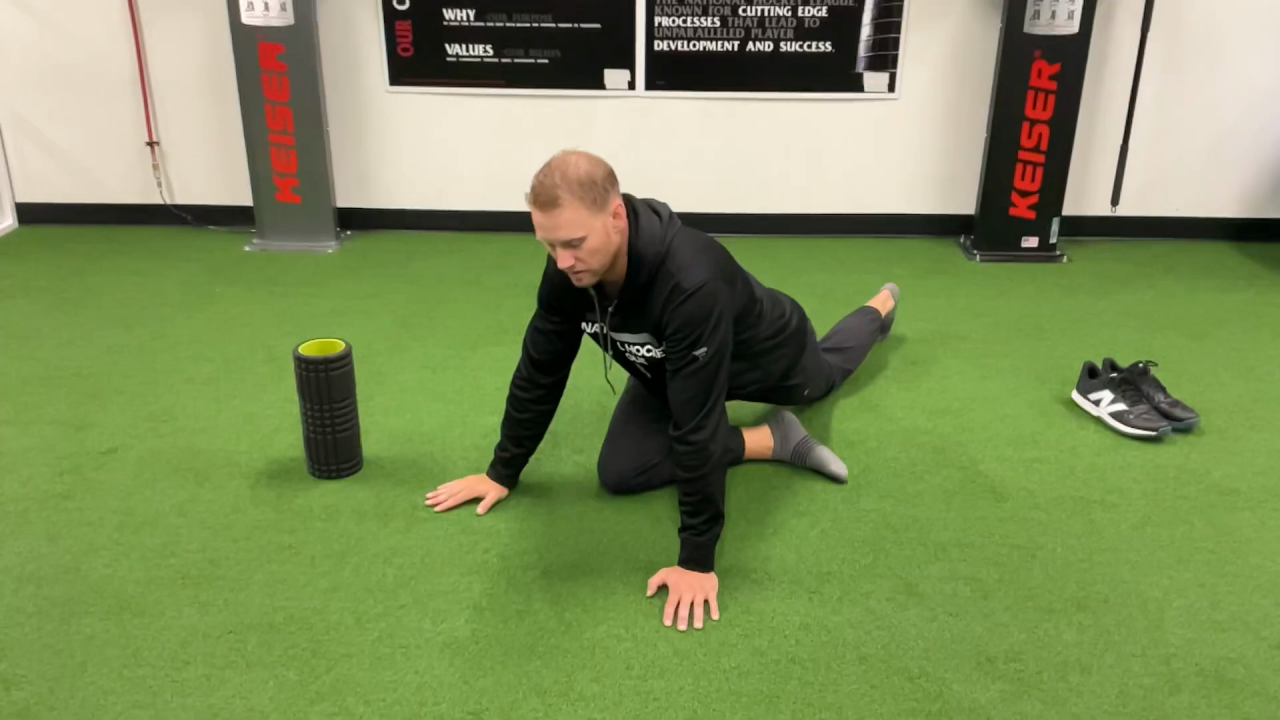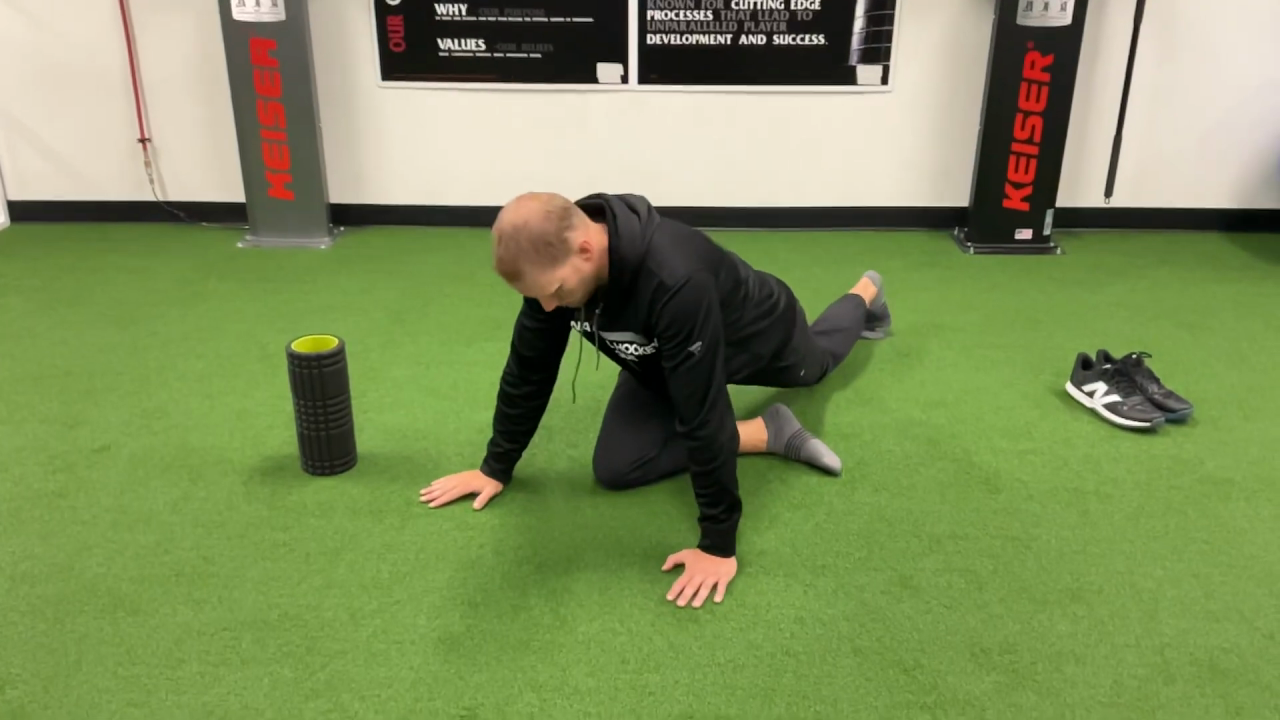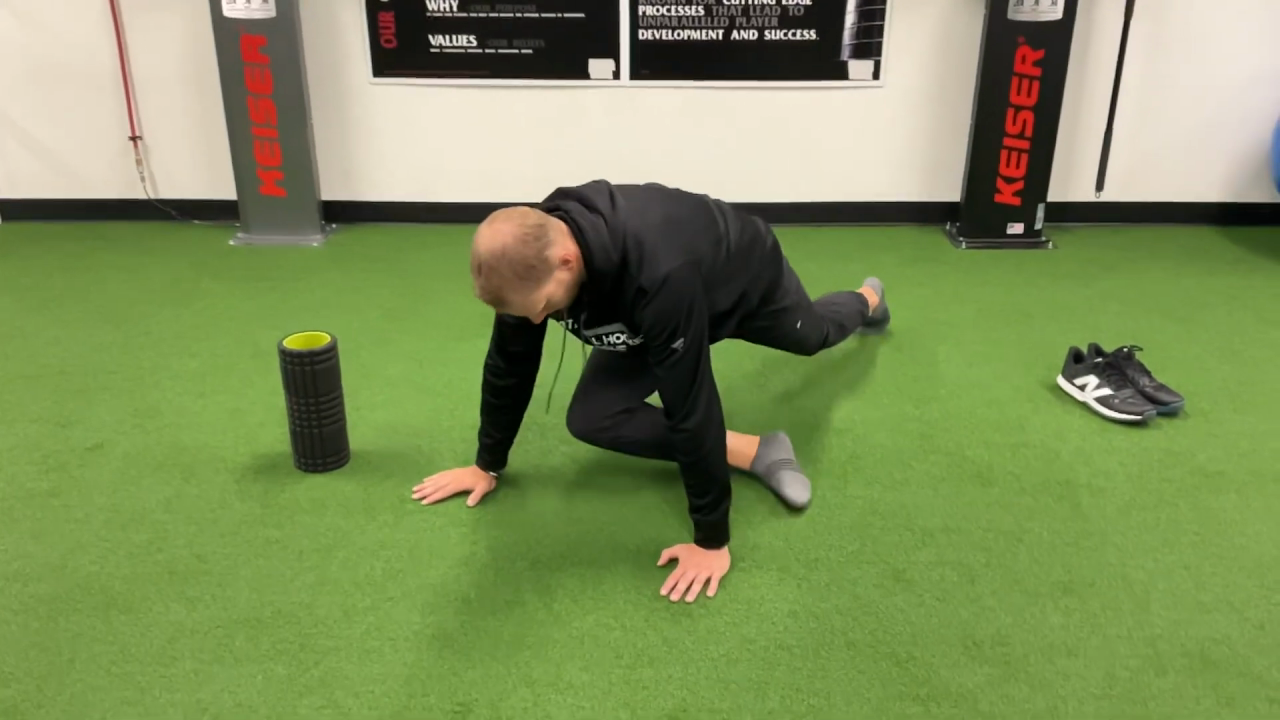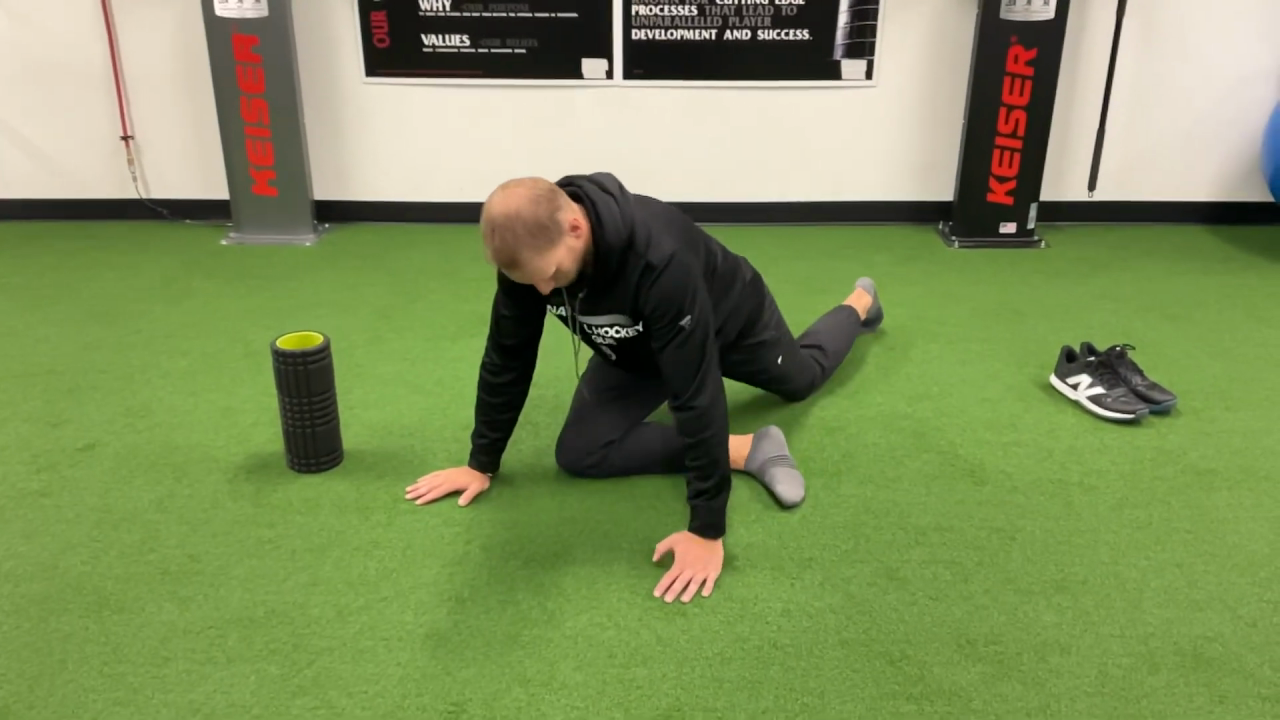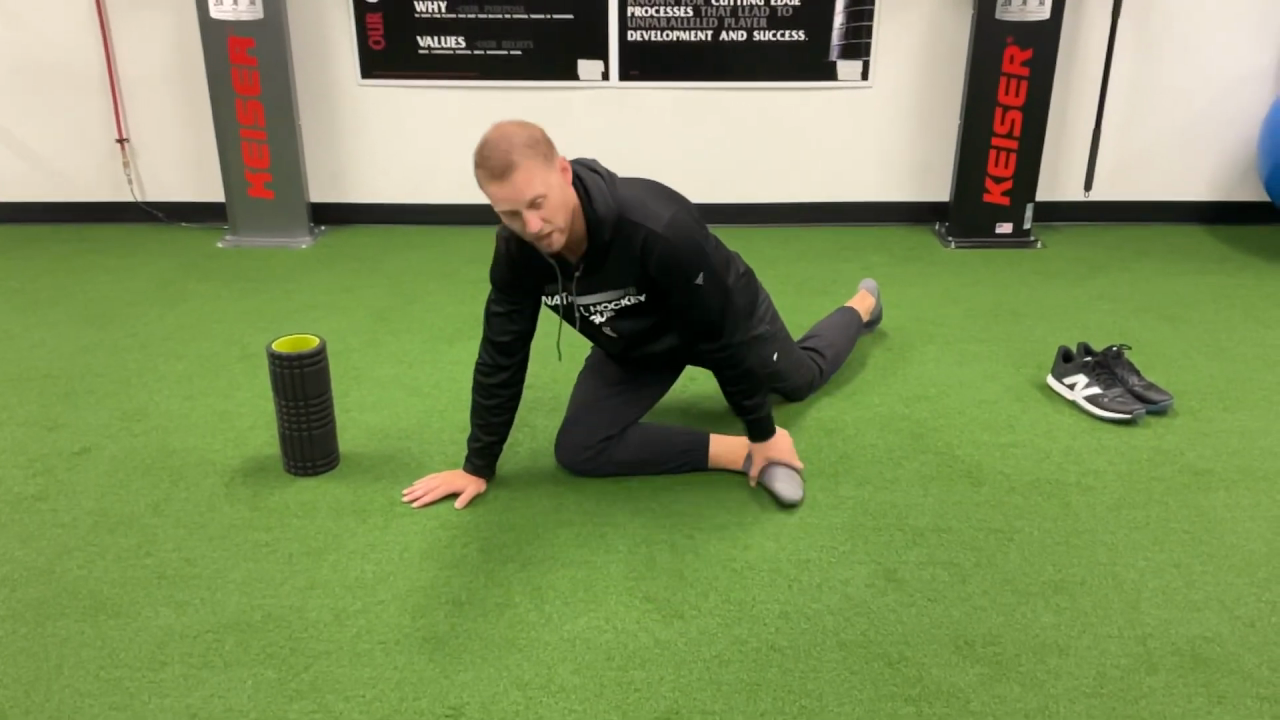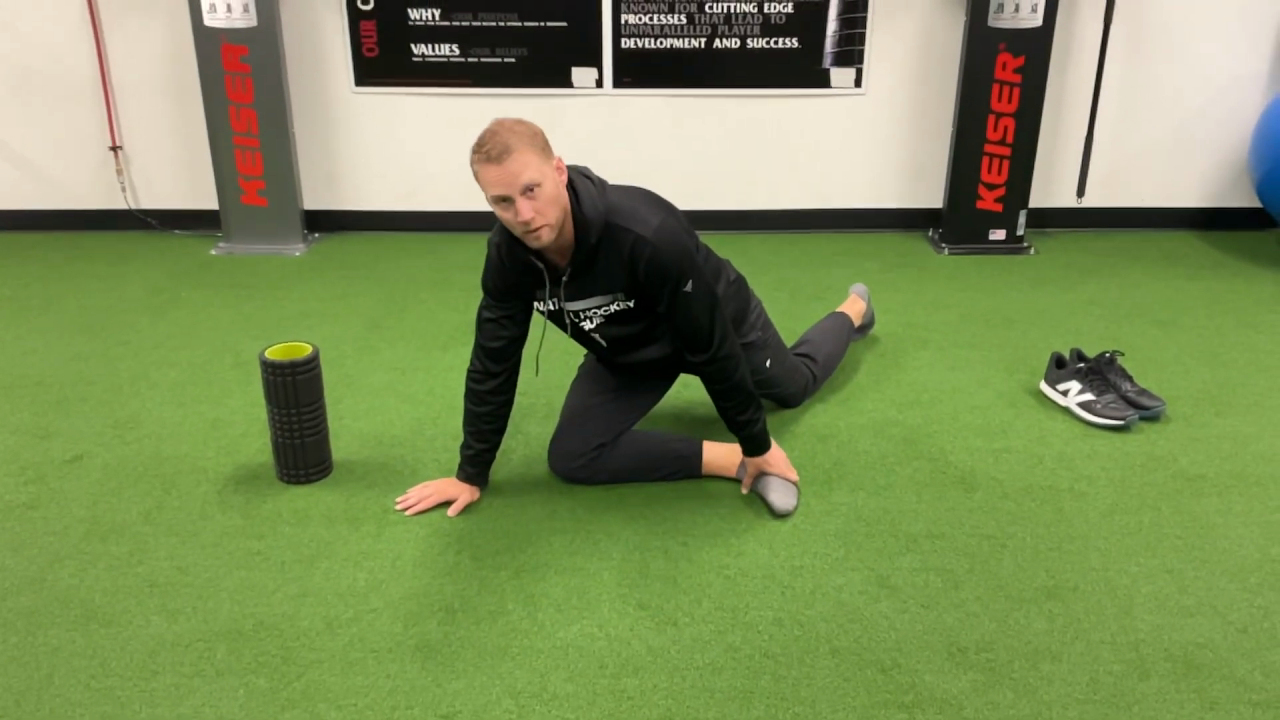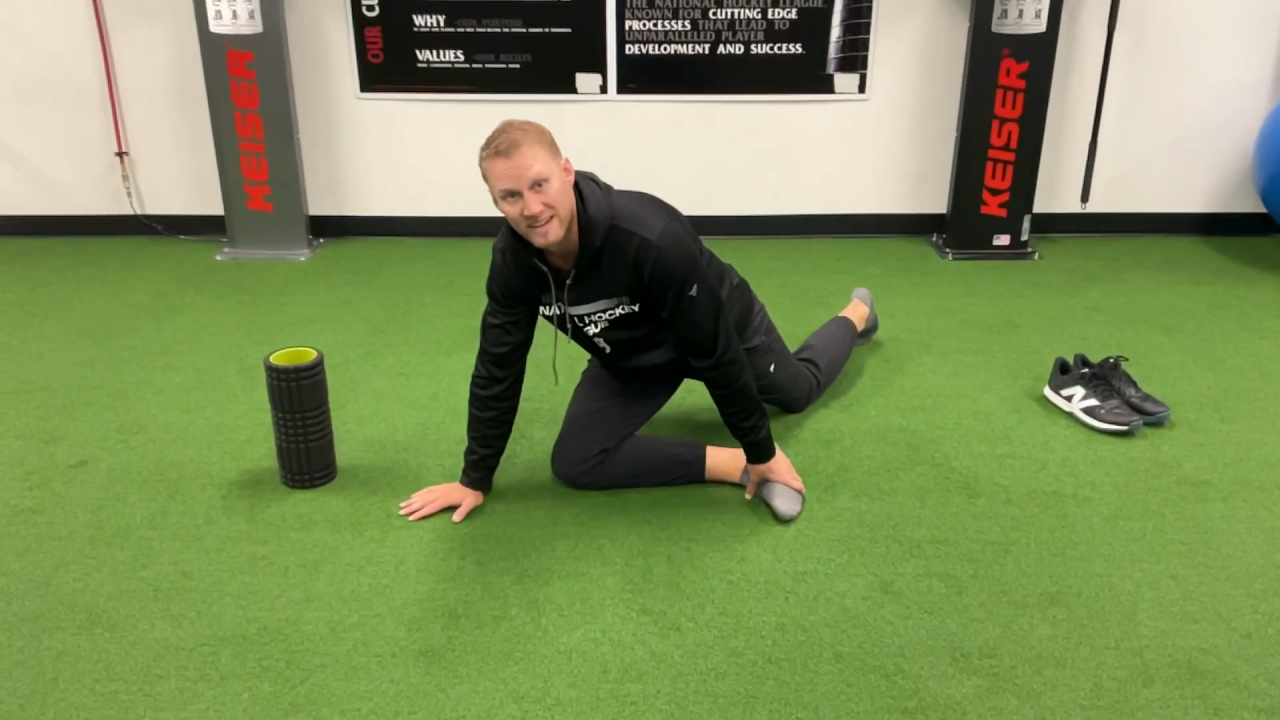
dt=0.5s
person 1, frame 1
left shoulder: (691, 283)
right shoulder: (569, 272)
left elbow: (697, 424)
right elbow: (539, 371)
left wrist: (697, 560)
right wrist: (501, 473)
left hip: (767, 356)
left knee: (825, 372)
right knee: (618, 471)
left ankle: (880, 306)
right ankle: (772, 440)
person 1, frame 2
left shoulder: (675, 281)
right shoulder: (551, 263)
left elbow: (703, 411)
right elbow: (529, 368)
left wrist: (718, 544)
right wrist: (495, 468)
left hip: (759, 337)
left knee: (816, 362)
right knee: (615, 467)
left ankle: (865, 296)
right ankle: (767, 434)
person 1, frame 3
left shoulder: (659, 273)
right shoulder: (529, 257)
left elbow: (690, 405)
right elbow: (509, 363)
left wrist: (711, 539)
right wrist: (487, 464)
left hip: (746, 275)
left knee: (812, 333)
right knee: (590, 417)
left ankle: (867, 301)
right ankle: (754, 454)
person 1, frame 4
left shoulder: (659, 258)
right shoulder: (530, 250)
left elbow: (696, 393)
right elbow: (508, 356)
left wrist: (706, 530)
right wrist: (482, 464)
left hip: (729, 314)
left knee: (801, 378)
right knee: (579, 453)
left ankle: (859, 304)
right ankle: (748, 451)
person 1, frame 5
left shoulder: (659, 228)
right shoulder: (517, 248)
left elbow: (723, 336)
right elbow: (502, 356)
left wrist: (766, 430)
right wrist: (478, 466)
left hip: (724, 316)
right hip: (635, 345)
left knee: (799, 380)
right knee: (578, 451)
left ankle: (861, 305)
right ankle: (740, 453)
person 1, frame 6
left shoulder: (648, 234)
right shoulder: (508, 253)
left elbow: (711, 348)
right elbow: (493, 363)
left wrist: (756, 446)
right wrist: (471, 474)
left hip: (718, 321)
right hip: (627, 351)
left knee: (794, 385)
right knee: (572, 457)
left ankle: (852, 310)
right ankle: (729, 462)
person 1, frame 7
left shoulder: (652, 238)
right shoulder: (513, 258)
left elbow: (716, 353)
right elbow: (498, 368)
left wrist: (762, 452)
right wrist: (474, 479)
left hip: (722, 325)
right hip: (629, 356)
left knee: (798, 391)
right knee: (575, 462)
left ankle: (856, 315)
right ankle: (733, 465)
